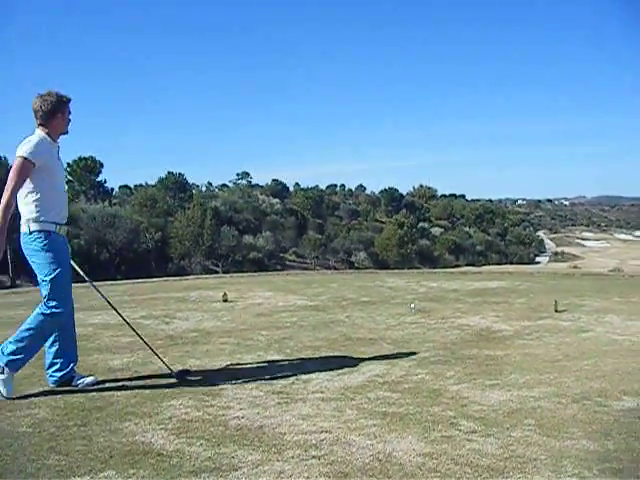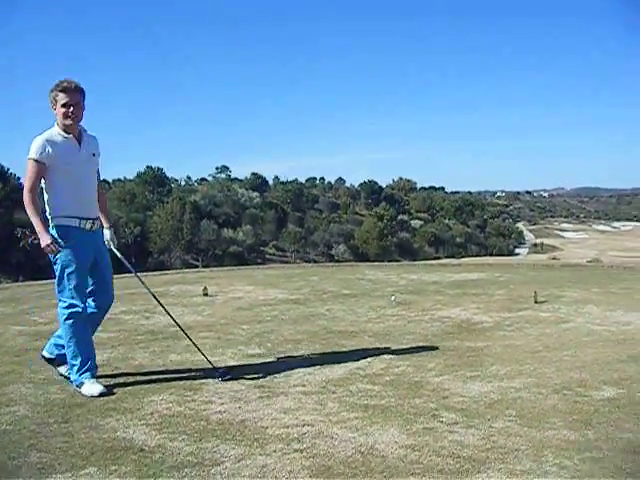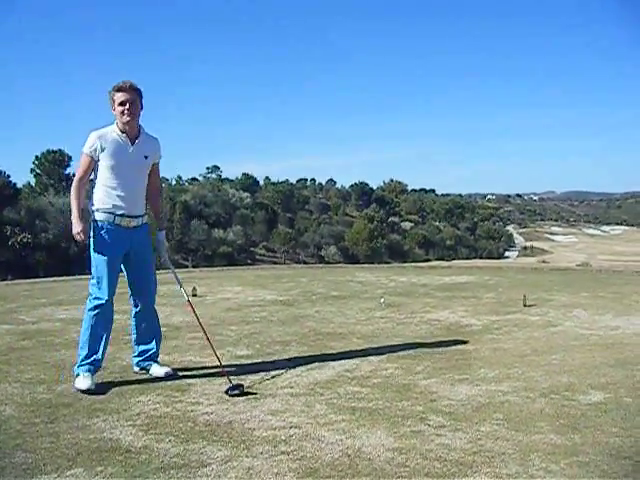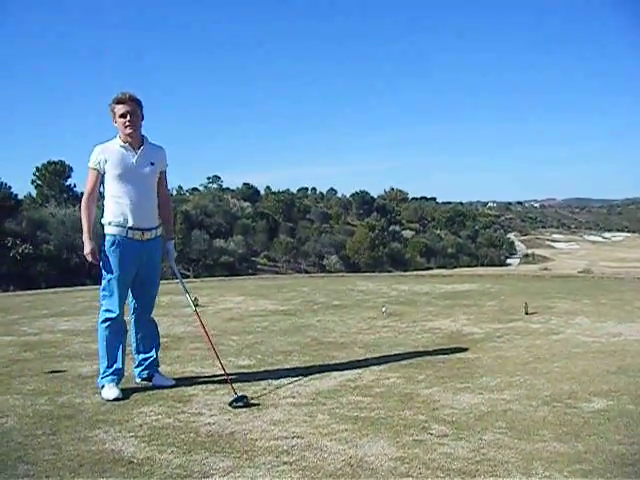
dt=0.7s
person 1, frame 1
left shoulder: (52, 148)
right shoulder: (33, 146)
left hip: (54, 236)
right hip: (40, 236)
left knee: (60, 305)
right knee: (56, 305)
left ankle: (61, 371)
person 1, frame 2
left shoulder: (92, 142)
right shoulder: (44, 144)
right elbow: (29, 192)
left wrist: (107, 226)
right wrist: (43, 232)
left hip: (93, 232)
right hip: (66, 234)
left knee: (102, 298)
right knee: (73, 305)
left ankle: (57, 350)
right ankle: (82, 374)
person 1, frame 3
left shoulder: (152, 144)
right shoulder: (99, 139)
right elbow: (79, 181)
left wrist: (161, 229)
right wrist: (77, 218)
left hip: (139, 228)
right hip: (107, 227)
left knee: (145, 297)
right knee: (101, 298)
left ankle: (146, 359)
right ankle: (86, 368)
person 1, frame 4
left shoulder: (158, 153)
right shoulder: (103, 152)
right elbow: (89, 197)
left wrist: (169, 239)
right wrist: (88, 239)
left hip: (152, 240)
right hip: (119, 239)
left knee: (144, 309)
right knee: (112, 311)
left ankle: (147, 369)
right ankle: (109, 378)
